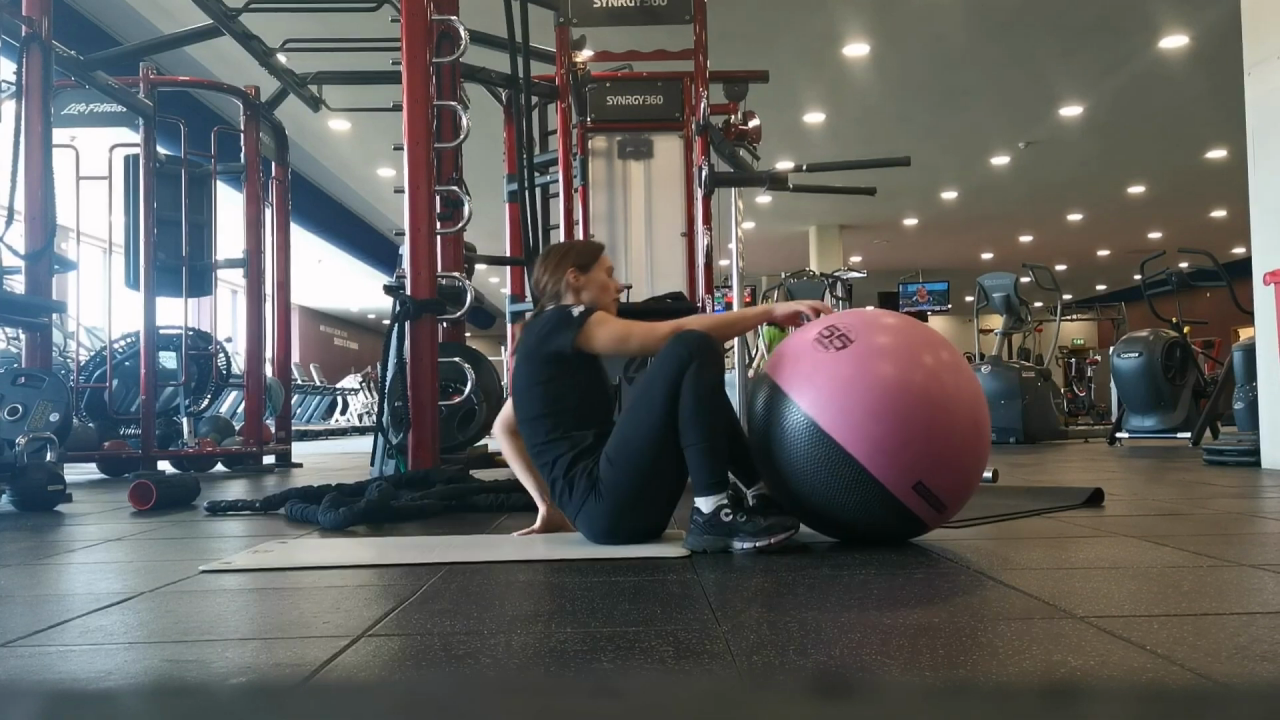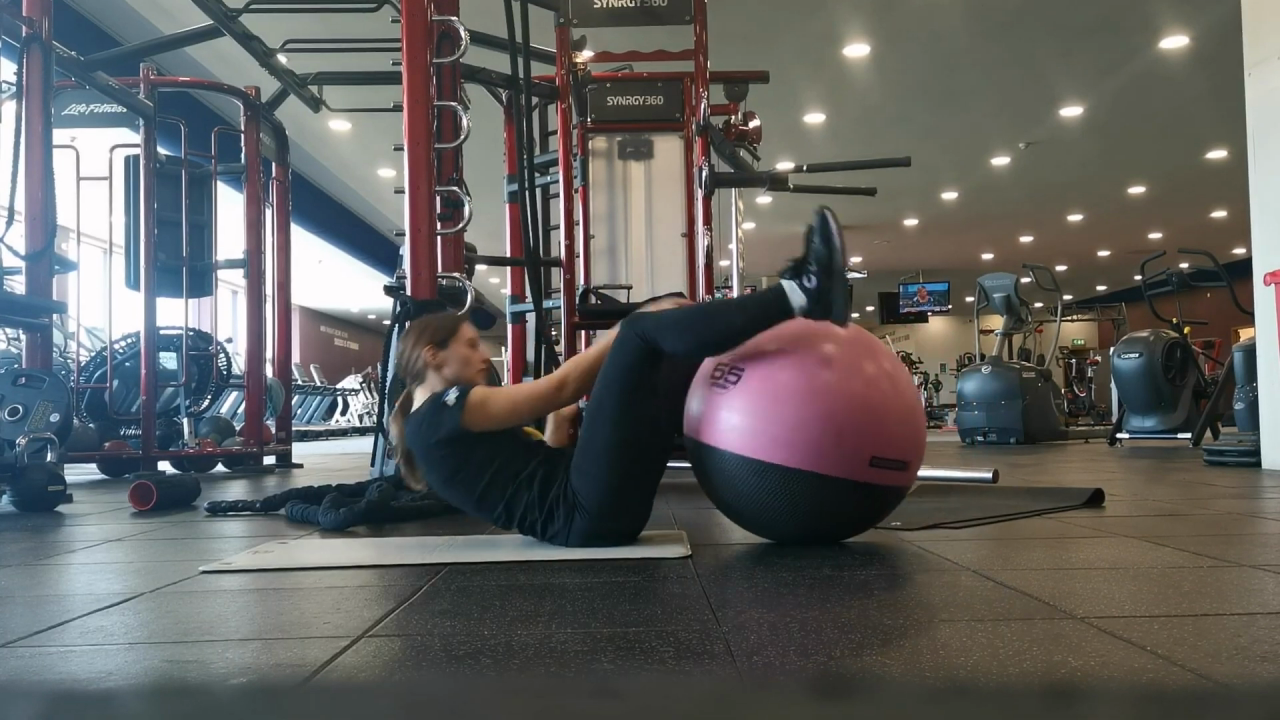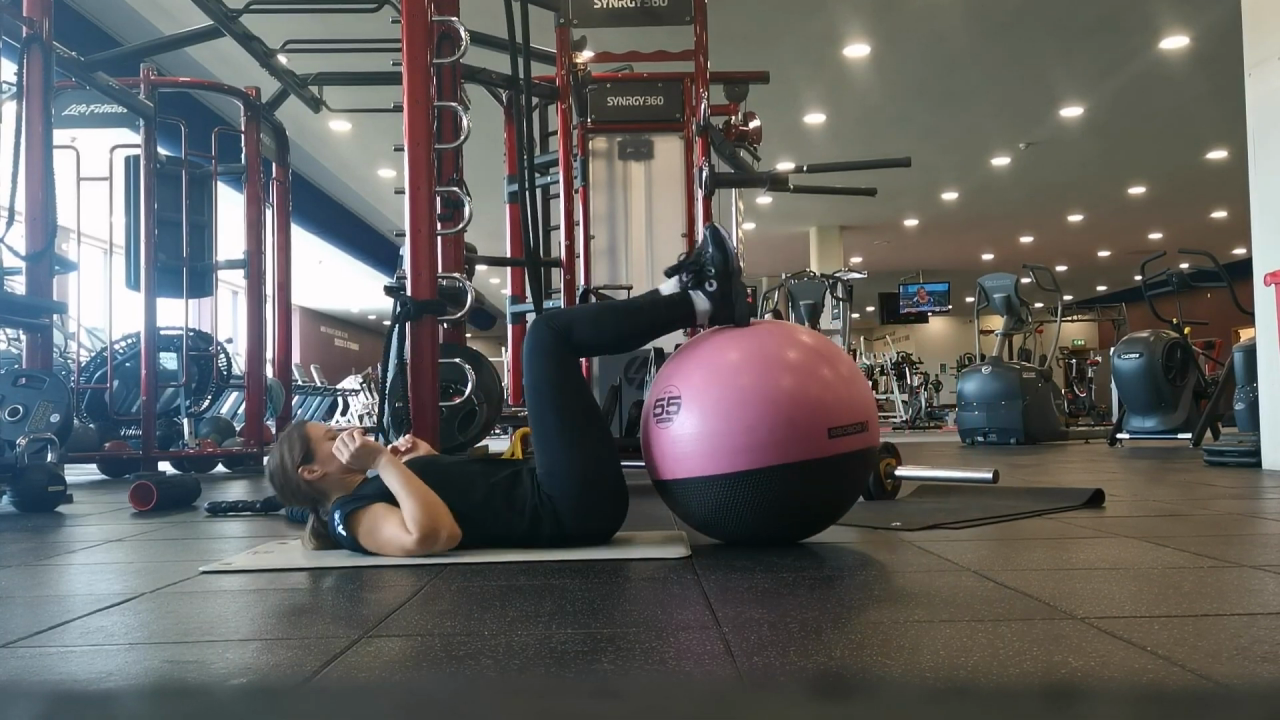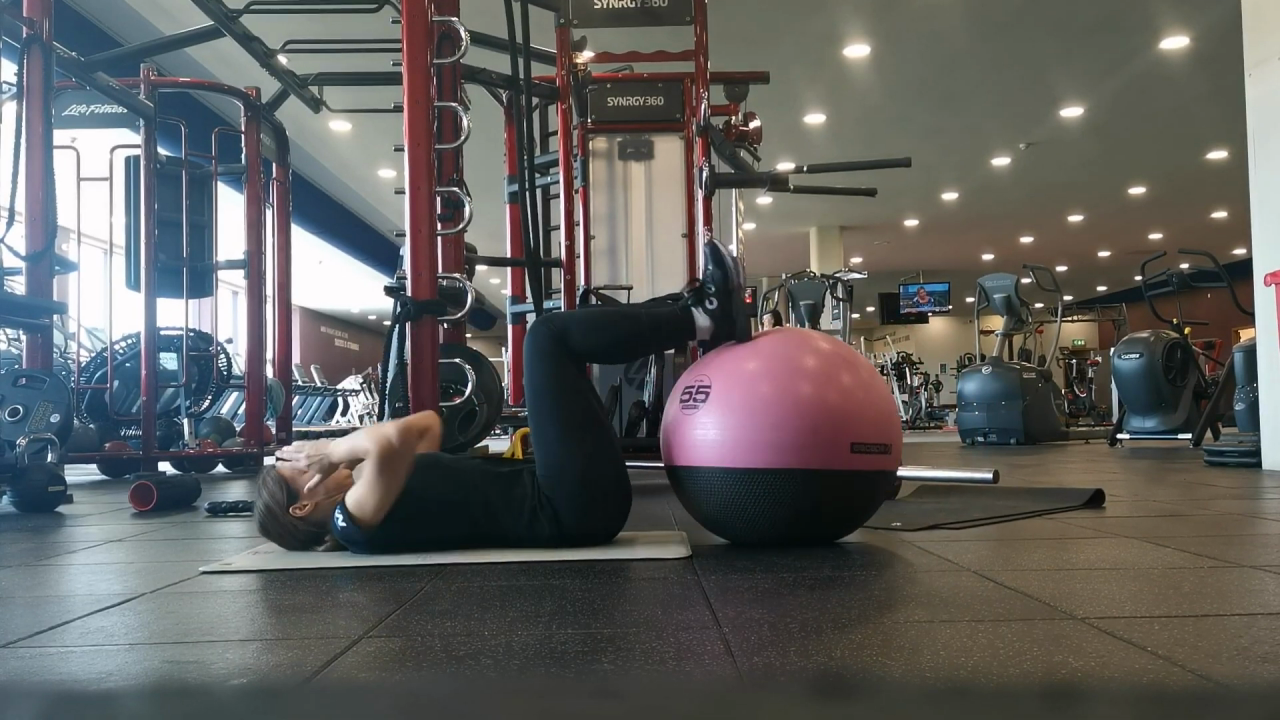
dt=0.5s
person 1, frame 1
right shoulder: (561, 324)
left elbow: (504, 429)
right elbow: (670, 334)
left wrist: (547, 503)
left hip: (599, 502)
right hip: (614, 509)
right knee: (692, 349)
right ankle: (712, 512)
person 1, frame 2
right shoulder: (441, 407)
right elbow: (558, 389)
left wrist: (560, 415)
right wrist: (622, 334)
left hip: (582, 512)
right hip: (592, 516)
left knee: (681, 356)
right knee: (641, 334)
right ankle: (799, 296)
person 1, frame 3
left shoulder: (370, 496)
right shoulder: (354, 518)
right elbow: (438, 536)
left wrist: (427, 460)
right wrist: (384, 465)
left hip: (559, 502)
right hip: (574, 509)
left knee: (551, 340)
right knee: (549, 332)
left ankle: (681, 291)
right ankle: (704, 304)
person 1, frame 4
left shoulder: (378, 498)
right shoulder: (360, 519)
left elbow: (427, 425)
right elbow: (399, 436)
left wrist: (338, 448)
right wrist: (332, 449)
left hip: (568, 504)
right hip: (576, 509)
left knee: (556, 341)
right knee: (547, 334)
left ankle: (697, 322)
right ankle: (705, 321)
